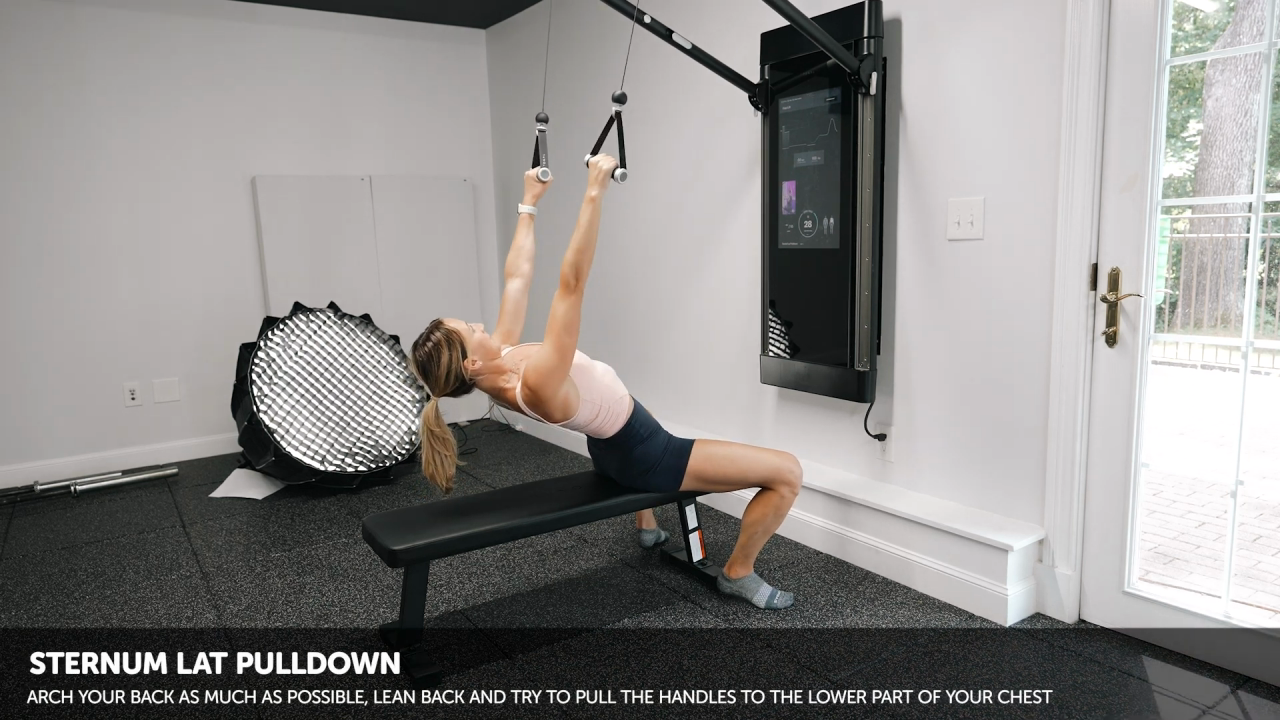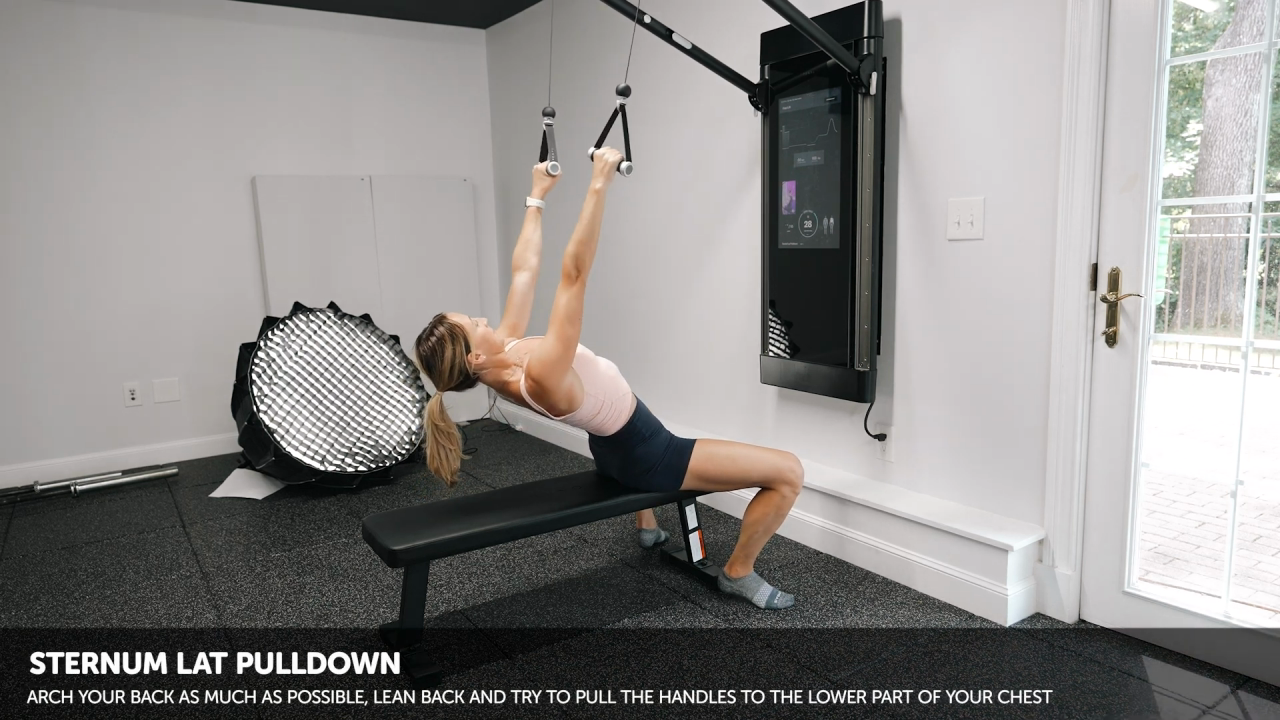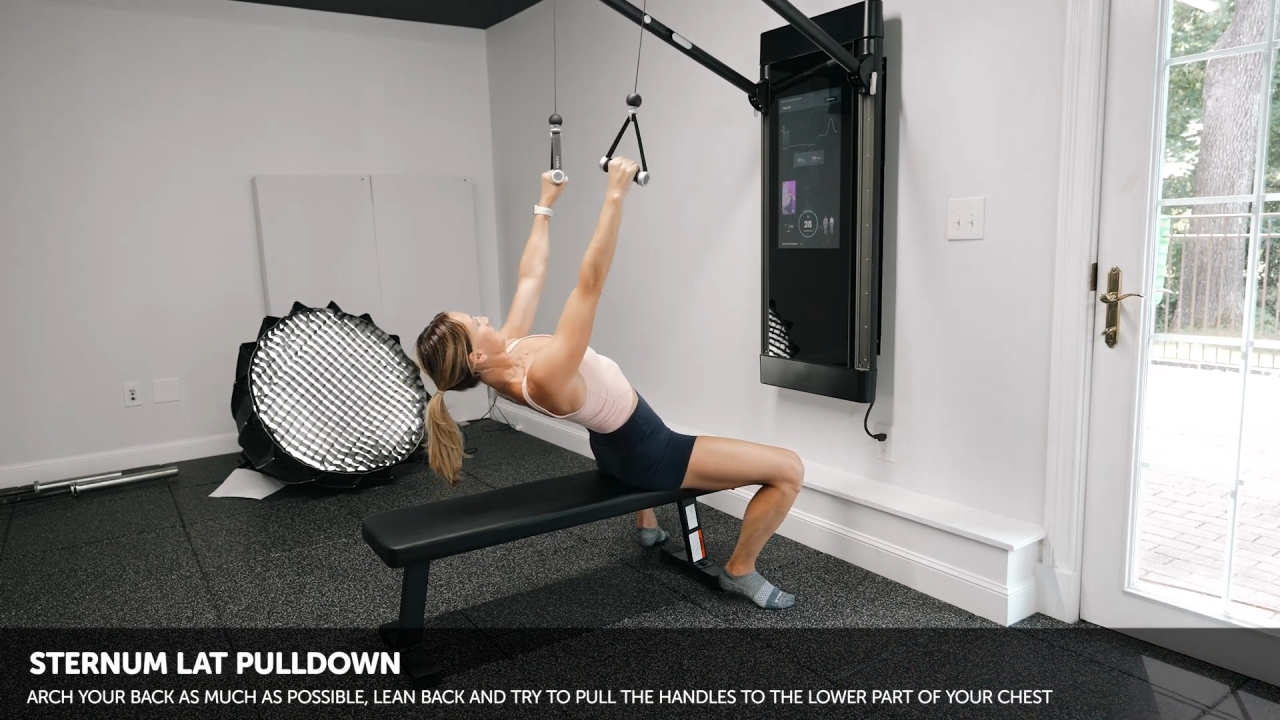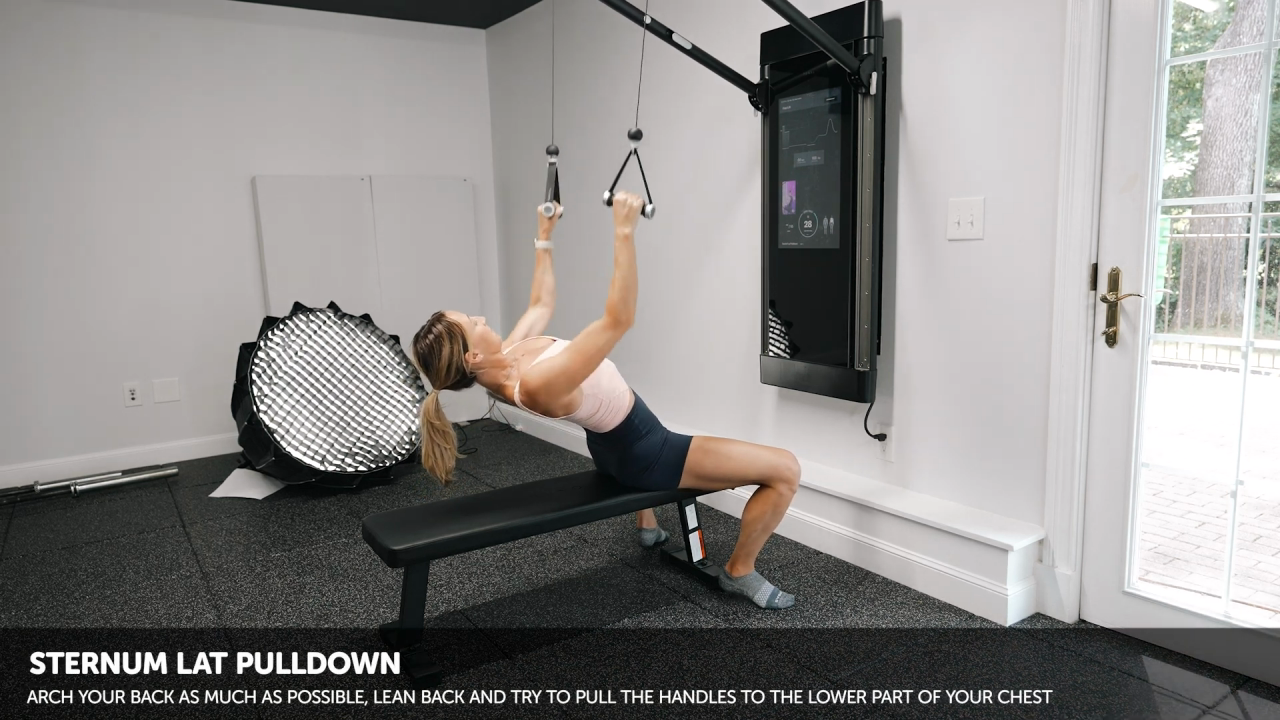
dt=0.3s
person 1, frame 1
left shoulder: (502, 360)
right shoulder: (536, 385)
left elbow: (517, 275)
right elbow: (572, 282)
left wrist: (529, 202)
right wrist: (593, 193)
left hip: (616, 448)
right hip: (645, 458)
right knee: (787, 472)
left ankle: (647, 526)
right ankle: (738, 573)
person 1, frame 2
left shoulder: (505, 356)
right shoulder: (540, 377)
left elbow: (524, 268)
right elbow: (574, 272)
left wrist: (537, 195)
right wrist: (599, 185)
left hip: (617, 448)
right hip: (645, 456)
right knee: (788, 472)
left ankle: (647, 526)
right ankle: (738, 574)
person 1, frame 3
left shoulder: (507, 356)
right shoulder: (542, 378)
left elbow: (530, 275)
right elbow: (590, 283)
left wrist: (545, 203)
right wrist: (615, 195)
left hip: (616, 445)
right hip: (646, 455)
right knee: (789, 469)
left ankle: (648, 526)
right ankle: (740, 572)
person 1, frame 4
left shoulder: (504, 362)
right shoulder: (536, 382)
left elbow: (541, 307)
right elbow: (619, 320)
left wrist: (544, 237)
right wrist: (623, 233)
left hip: (614, 444)
right hip: (643, 453)
right knee: (784, 470)
left ankle: (648, 525)
right ankle: (739, 574)
